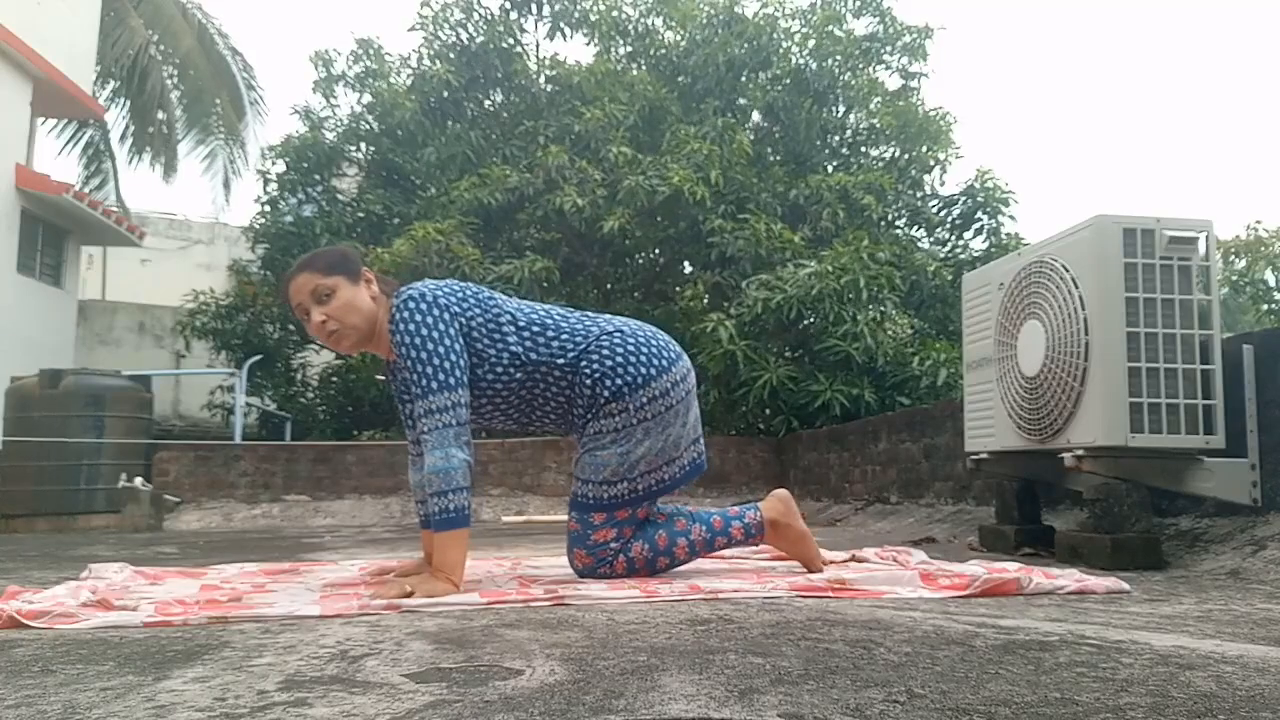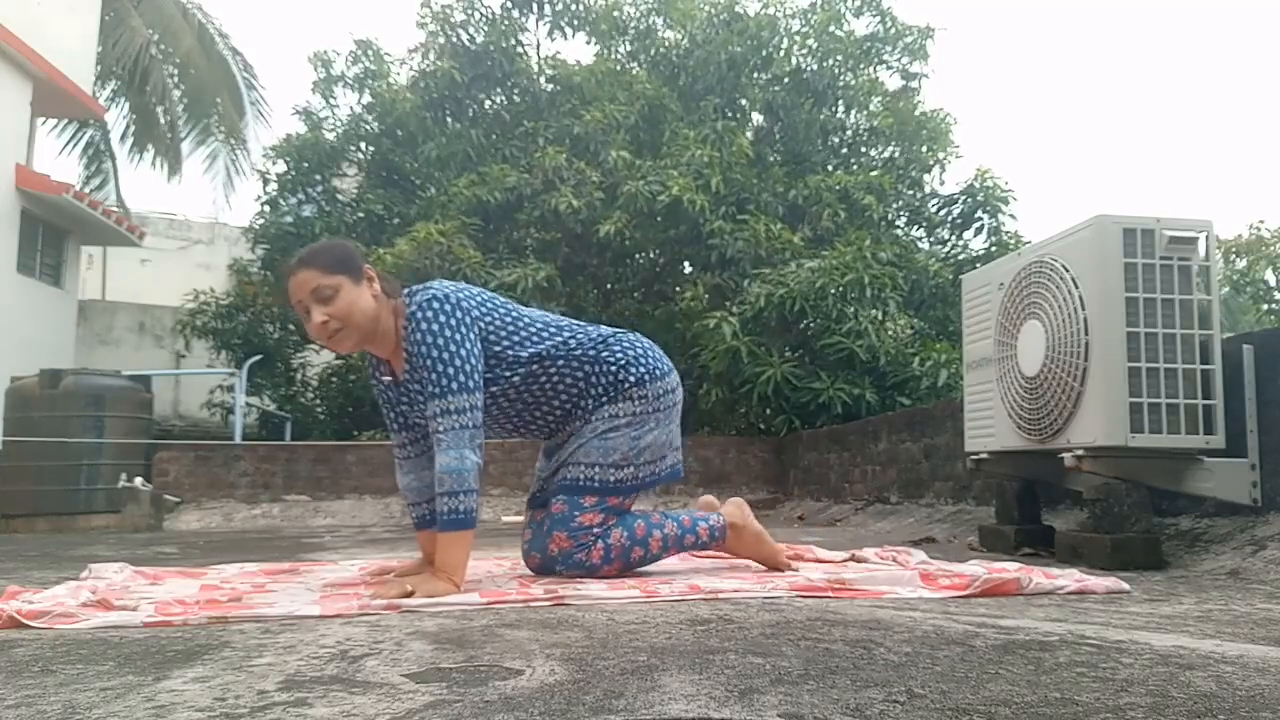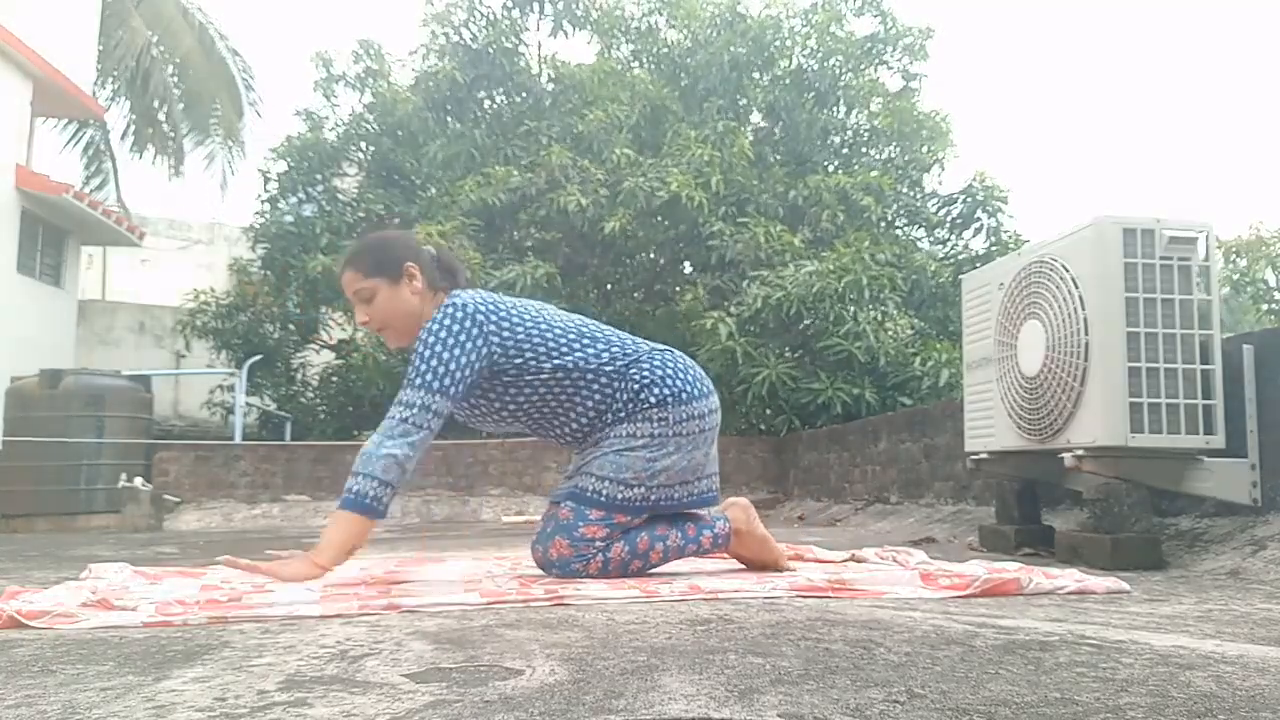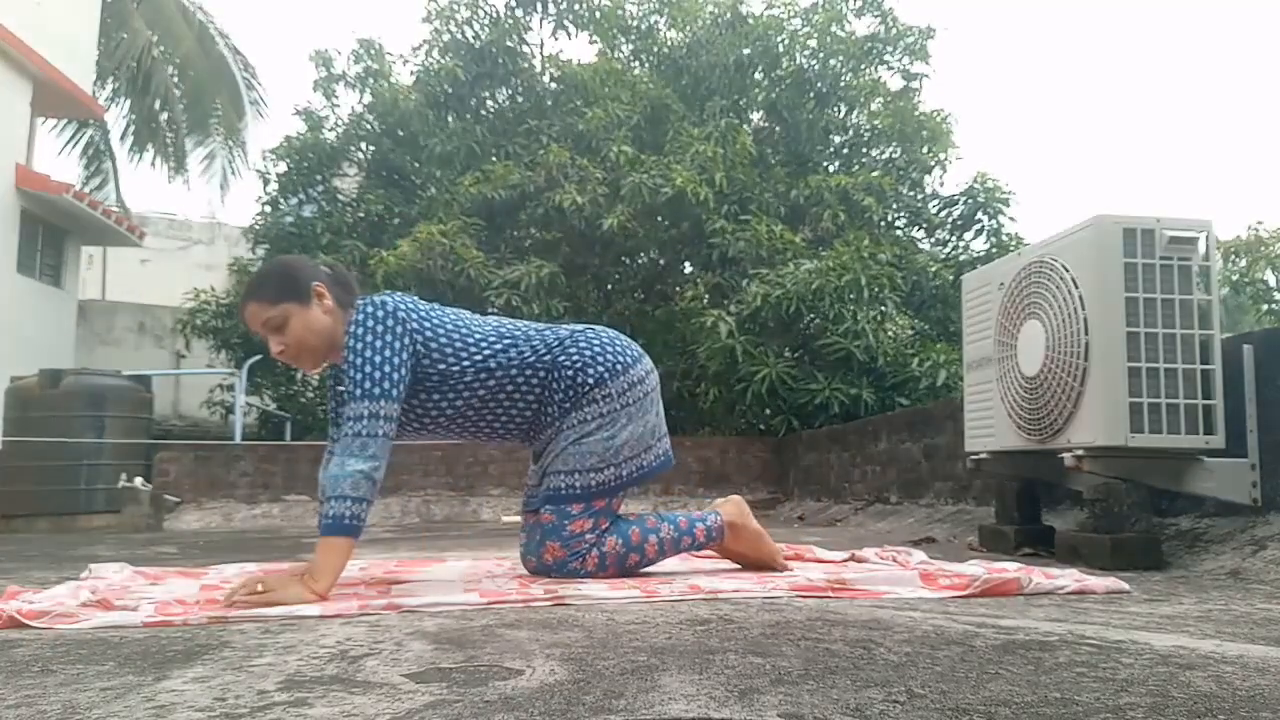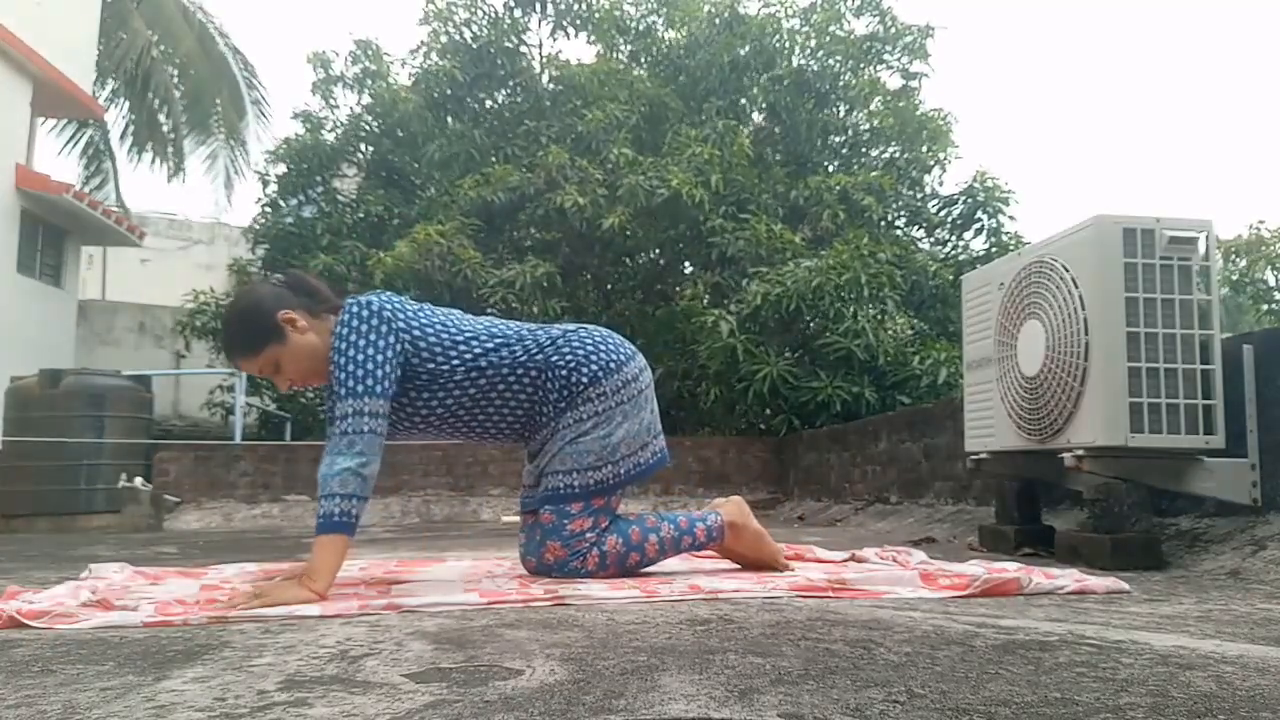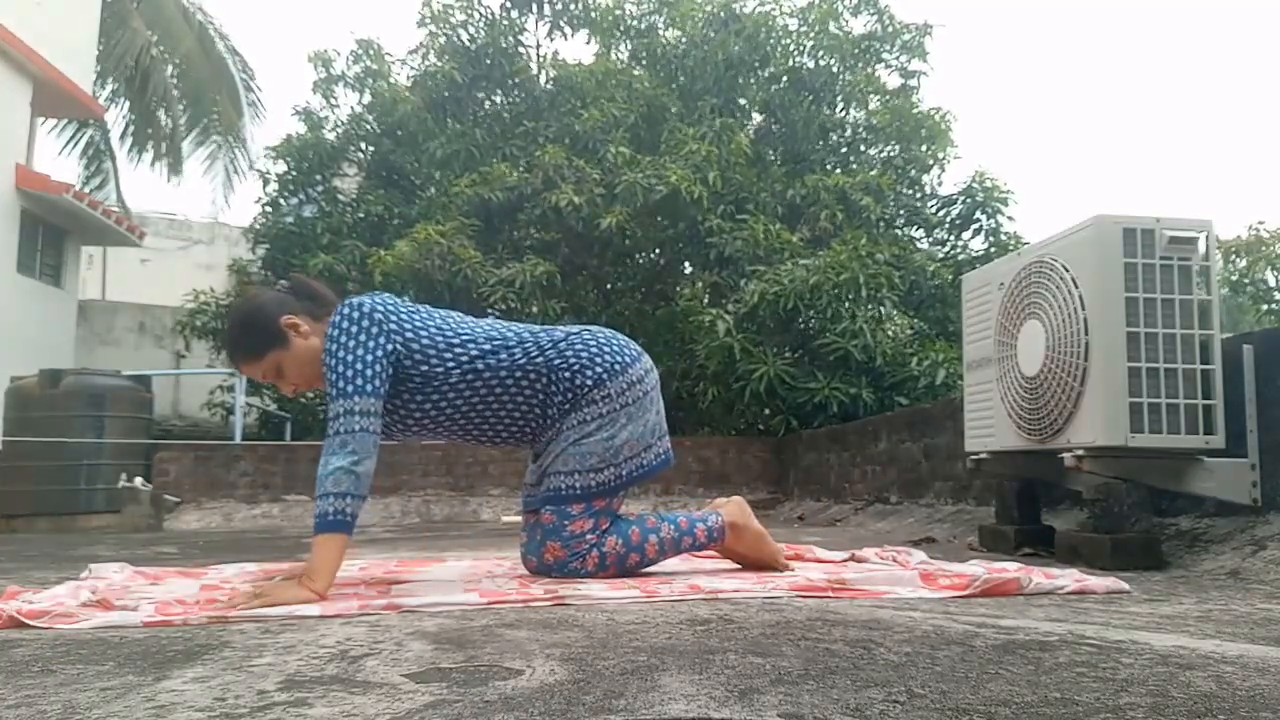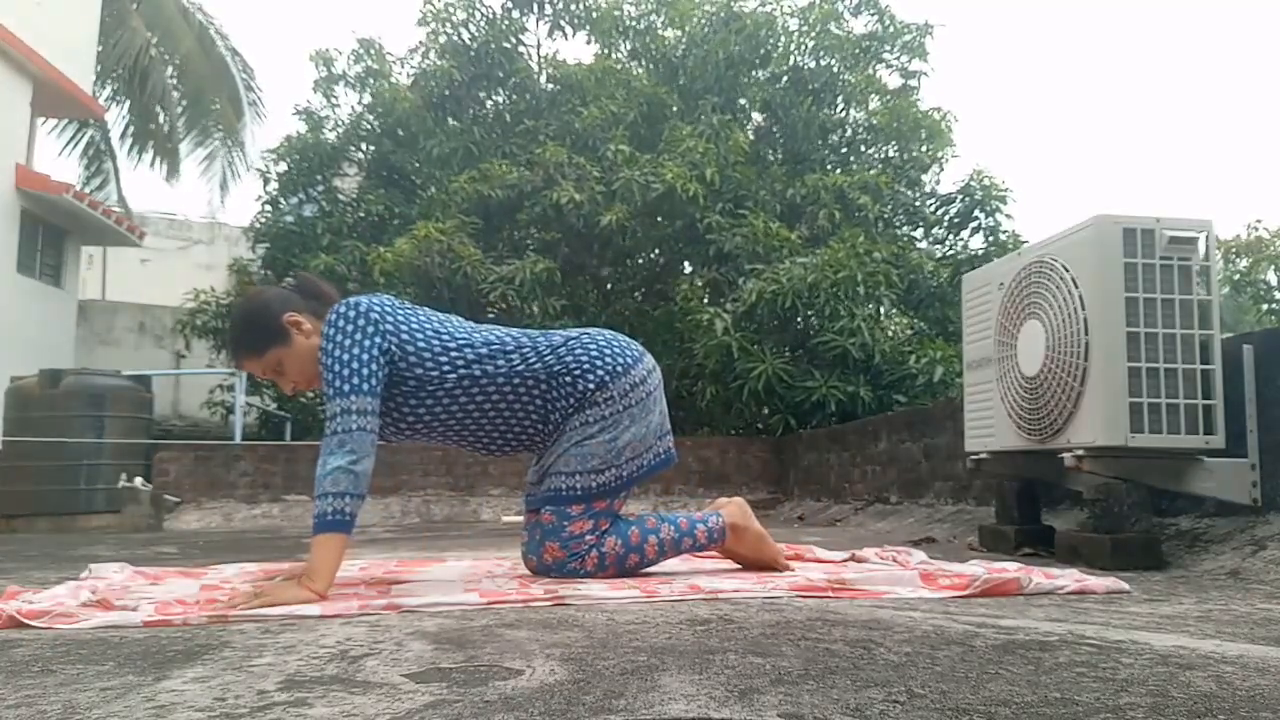
dt=0.7s
person 1, frame 1
left shoulder: (417, 309)
right shoulder: (402, 356)
left elbow: (446, 439)
right elbow: (424, 452)
left wrist: (446, 574)
right wrist: (431, 557)
left hip: (634, 377)
right hip: (636, 381)
left knee: (596, 555)
right knee: (622, 529)
left ankle: (767, 518)
right ankle: (763, 521)
person 1, frame 2
left shoulder: (434, 310)
right shoulder: (384, 365)
left elbow: (458, 440)
right elbow: (413, 457)
left wrist: (447, 576)
right wrist: (430, 557)
left hip: (632, 386)
right hip: (581, 416)
left knee: (568, 549)
right knee: (542, 553)
left ankle: (725, 526)
right ankle: (695, 520)
person 1, frame 3
left shoulder: (458, 317)
right shoulder: (444, 339)
left elbow: (402, 436)
right elbow: (403, 438)
left wrist: (319, 560)
right wrist: (334, 547)
left hip: (665, 402)
right hip: (632, 415)
left knee: (563, 553)
right knee: (562, 544)
left ankle: (725, 530)
right ankle: (717, 520)
person 1, frame 4
left shoulder: (376, 320)
right shoulder: (345, 372)
left elbow: (364, 452)
right elbow: (341, 462)
left wrist: (317, 583)
right wrist: (313, 569)
left hip: (605, 380)
right hip: (572, 404)
left knee: (560, 555)
right knee: (543, 551)
left ankle: (722, 525)
right ankle: (713, 523)
person 1, frame 5
left shoulder: (362, 320)
right shoulder: (343, 370)
left elbow: (356, 451)
right elbow: (341, 460)
left wrist: (314, 582)
right wrist: (311, 567)
left hip: (597, 378)
right hip: (568, 403)
left knee: (560, 555)
right knee: (542, 554)
left ankle: (722, 524)
right ankle: (712, 521)
person 1, frame 6
left shoulder: (356, 321)
right shoulder: (361, 350)
left elbow: (350, 450)
right elbow: (348, 451)
left wrist: (314, 581)
right wrist: (313, 564)
left hip: (603, 379)
right hip: (579, 399)
left knee: (561, 554)
right knee: (543, 552)
left ankle: (724, 525)
right ankle: (714, 519)
person 1, frame 7
left shoulder: (351, 321)
right shoulder: (362, 351)
left elbow: (347, 451)
right elbow: (348, 453)
left wrist: (314, 583)
right wrist: (314, 564)
left hip: (605, 380)
right hip: (586, 395)
left knee: (561, 556)
right knee: (545, 552)
left ankle: (724, 526)
right ankle: (714, 520)
